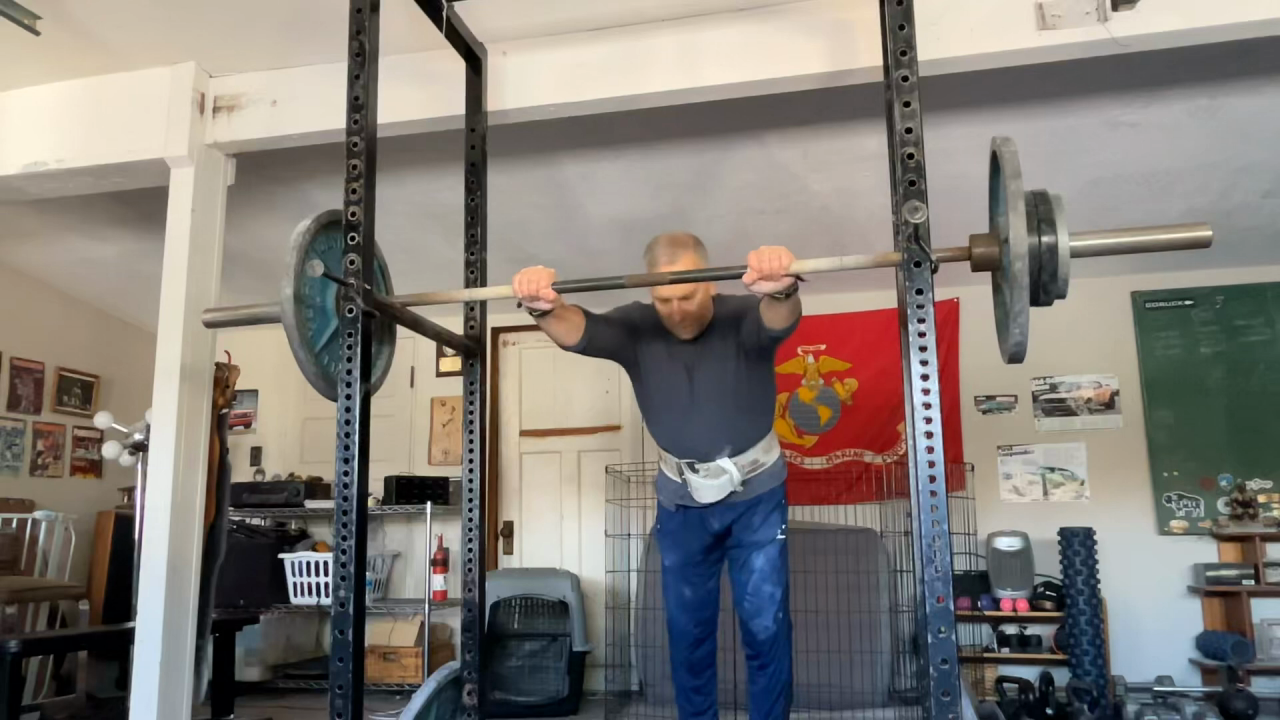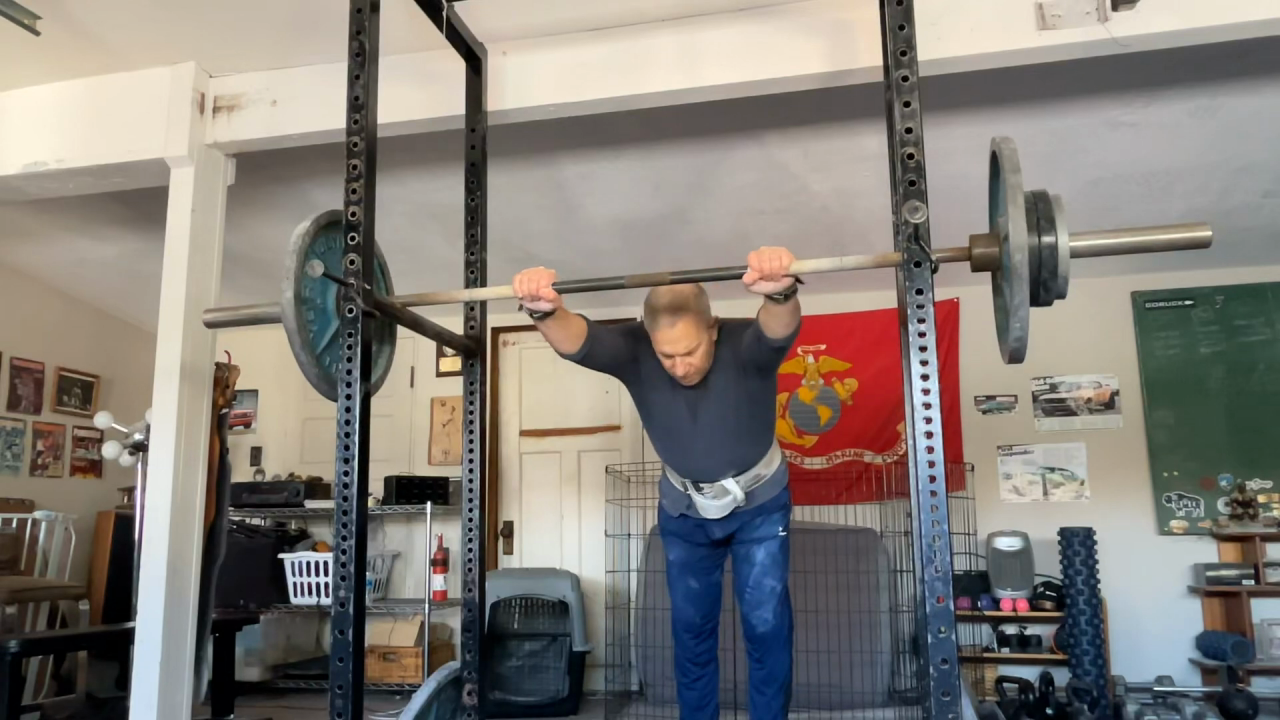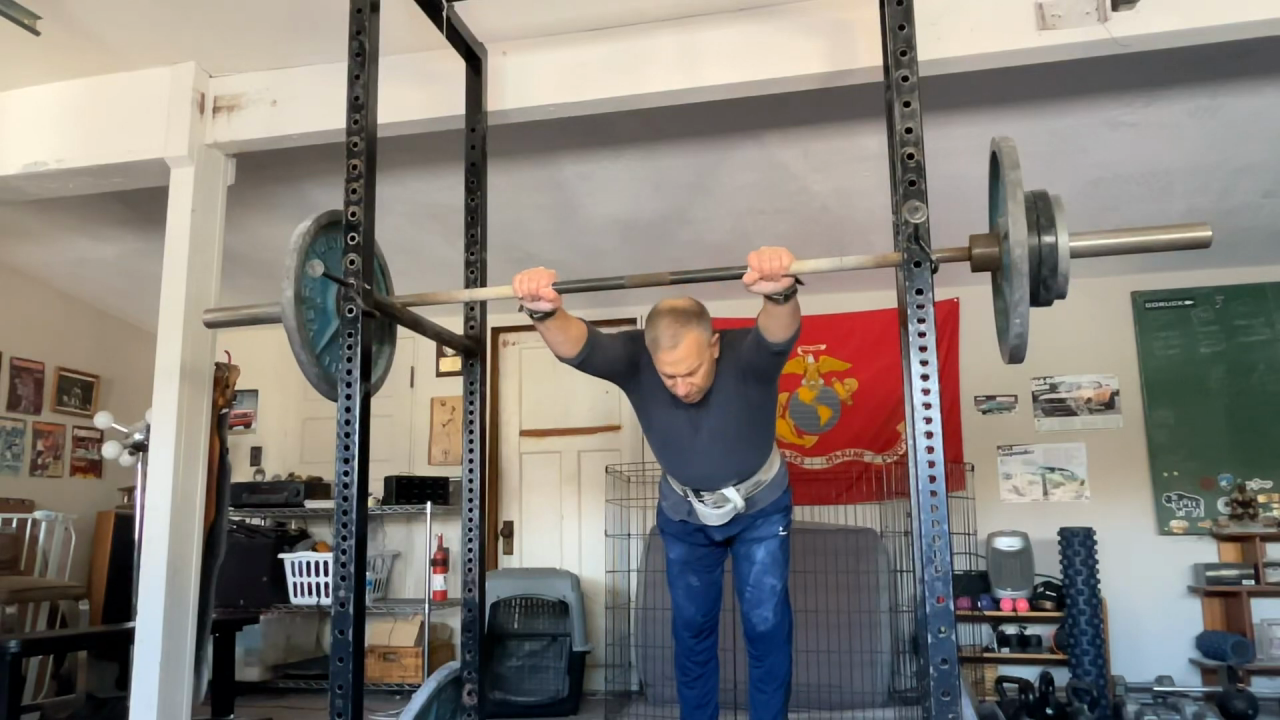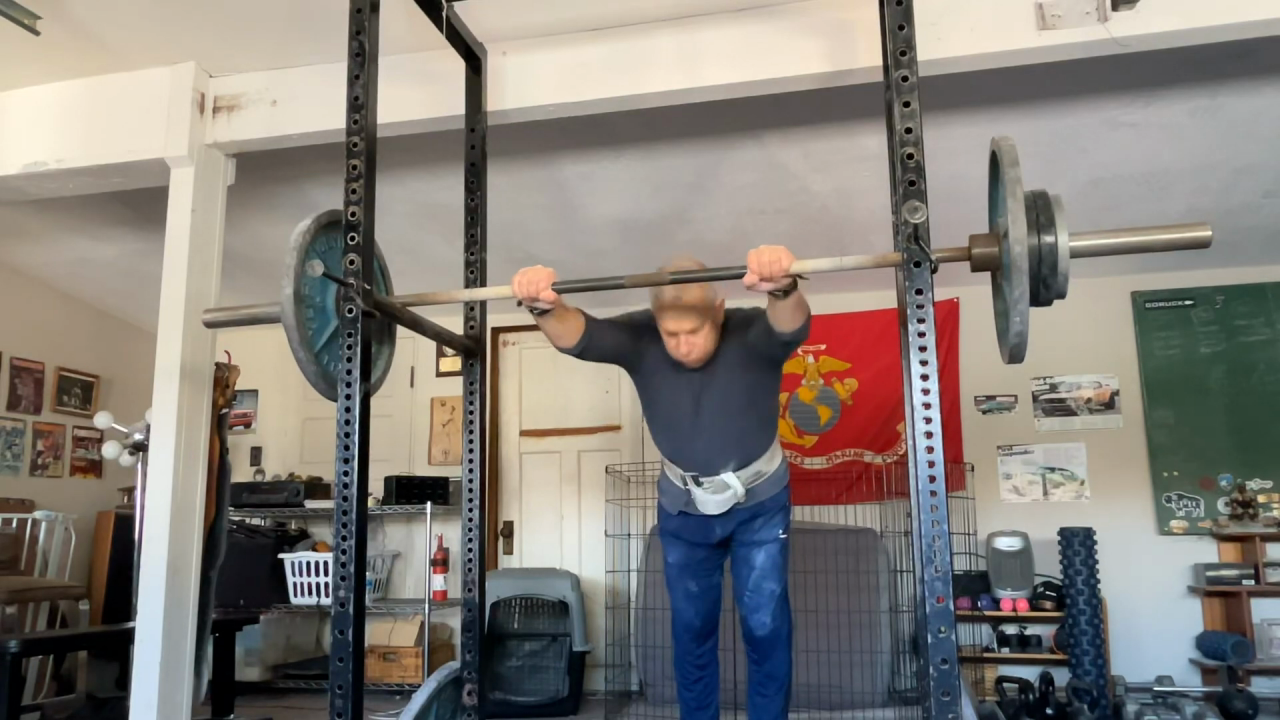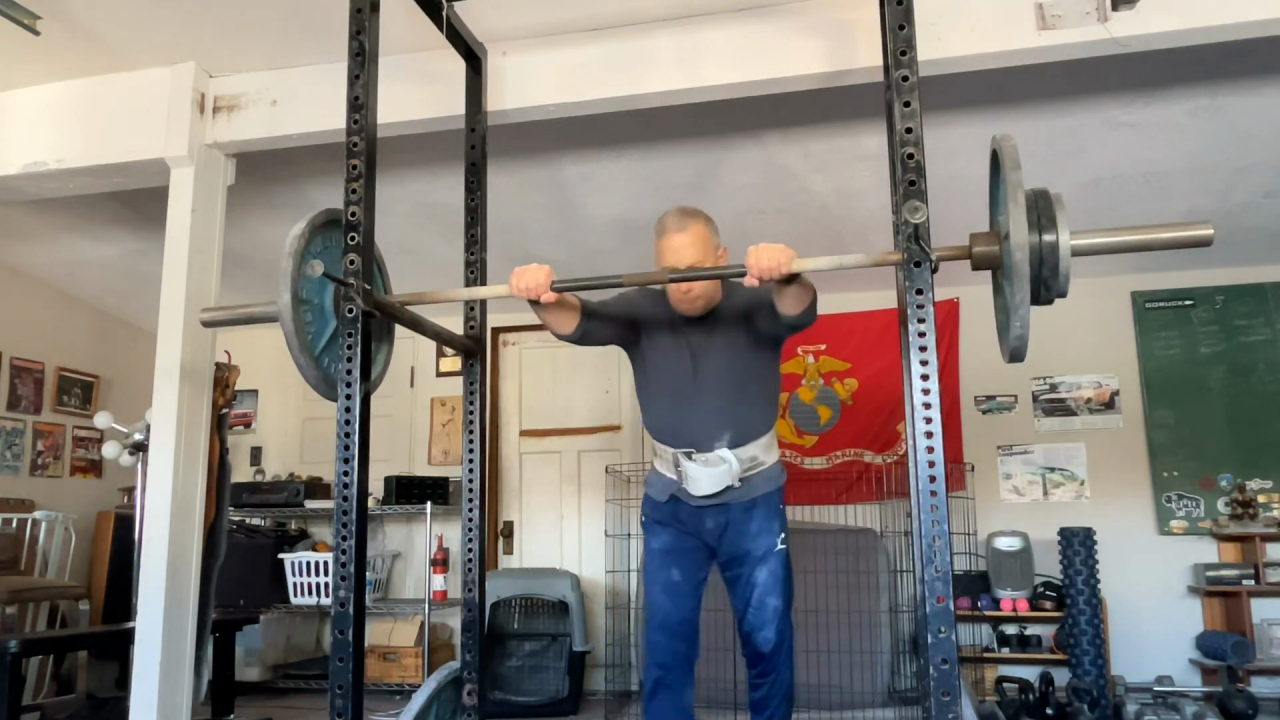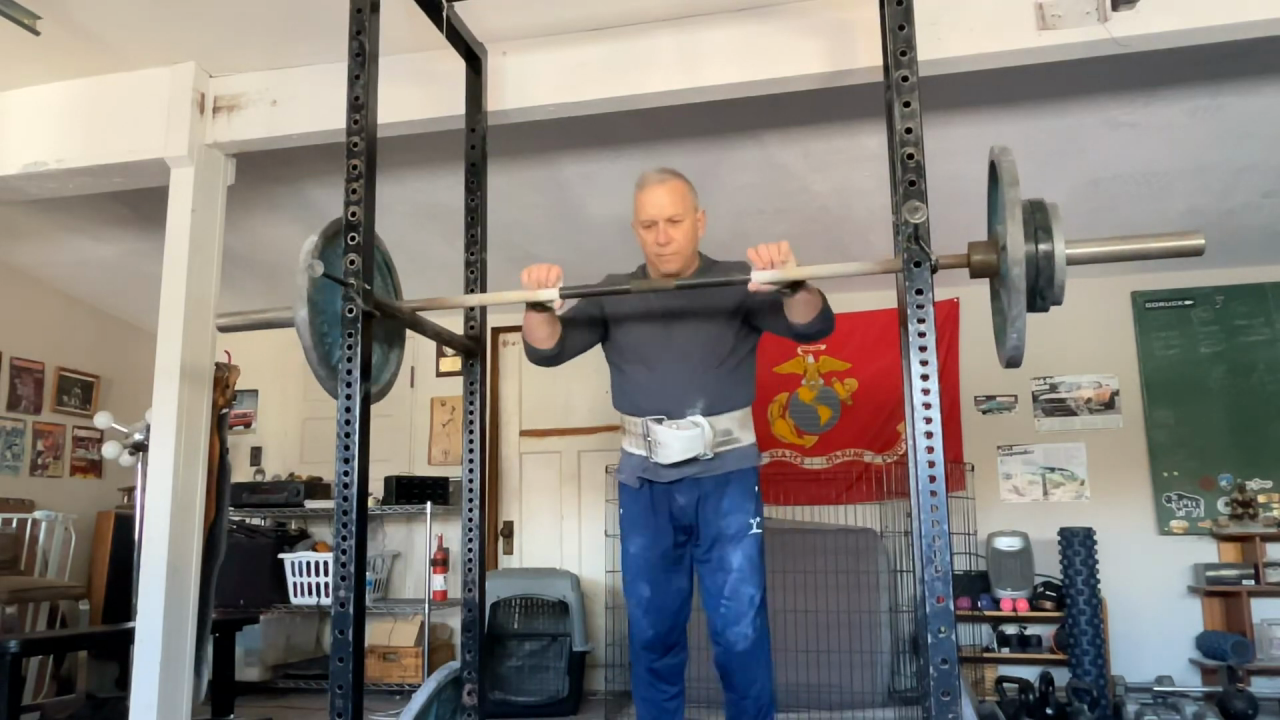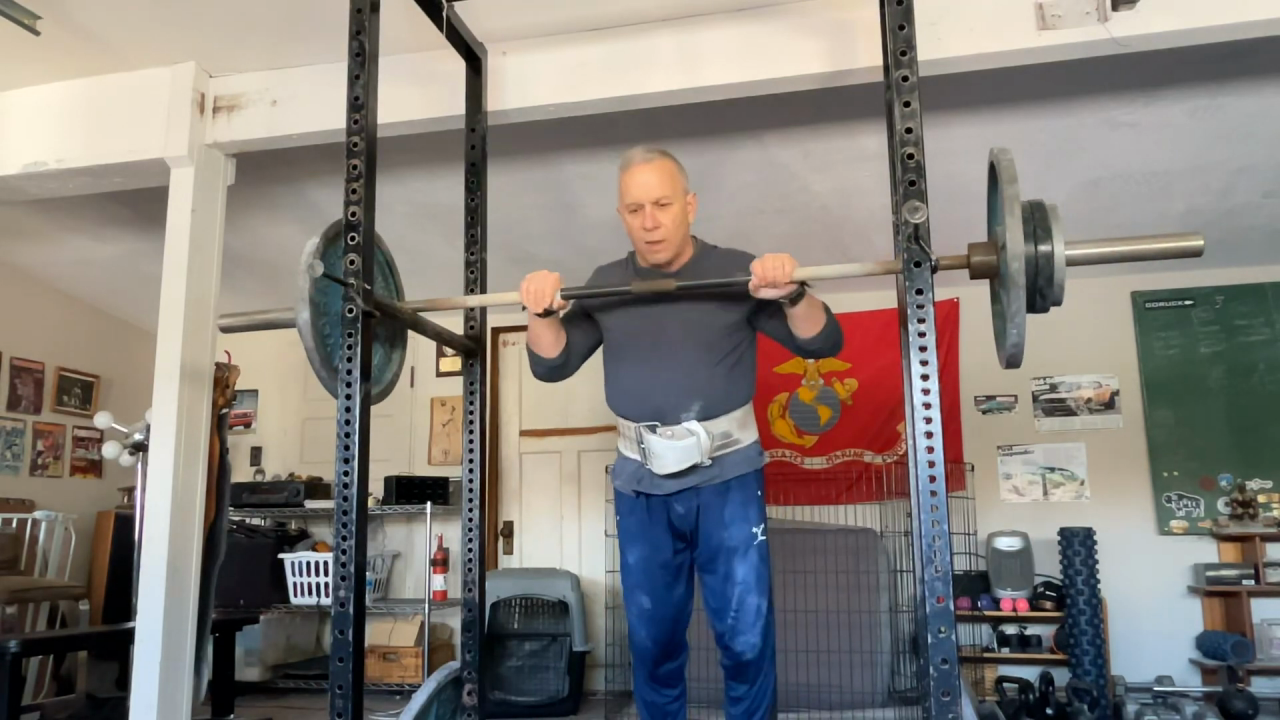
dt=0.4s
person 1, frame 1
left shoulder: (744, 317)
right shoulder: (636, 327)
left elbow: (780, 319)
right elbow: (576, 331)
left wrist: (779, 289)
right wrist: (544, 307)
left hip: (755, 496)
right hip: (681, 502)
left knee: (764, 624)
right knee: (687, 628)
person 1, frame 2
left shoulder: (747, 344)
right shoulder: (635, 350)
left elbow: (781, 327)
right elbow: (576, 340)
left wrist: (780, 292)
right wrist: (544, 311)
left hip: (759, 502)
right hip: (684, 509)
left knee: (766, 621)
right knee: (691, 625)
person 1, frame 3
left shoulder: (749, 357)
right shoulder: (634, 359)
left elbow: (781, 331)
right elbow: (575, 345)
left wrist: (779, 292)
right wrist: (544, 312)
left hip: (760, 506)
right hip: (685, 513)
left knee: (766, 620)
right knee: (691, 625)
person 1, frame 4
left shoulder: (752, 335)
right shoulder: (640, 340)
left elbow: (791, 325)
right elbow: (577, 335)
left wrist: (782, 288)
right wrist: (545, 306)
left hip: (759, 503)
right hip: (683, 507)
left knee: (764, 622)
right knee: (691, 626)
person 1, frame 5
left shoulder: (754, 305)
right shoulder: (641, 311)
left elbow: (799, 311)
right elbow: (578, 321)
left wrist: (784, 278)
right wrist: (544, 298)
left hip: (752, 498)
right hip: (671, 503)
left knee: (765, 635)
right knee: (665, 636)
person 1, frame 6
left shoulder: (736, 286)
right shoulder: (614, 295)
left elbow: (815, 324)
right elbow: (546, 350)
left wrist: (789, 284)
right wrist: (539, 304)
left hip: (724, 474)
right hip: (645, 483)
left knee: (738, 632)
right knee: (653, 635)
person 1, frame 7
left shoulder: (736, 272)
right shoulder: (606, 285)
left elbow: (823, 342)
right elbow: (551, 364)
left wrist: (791, 294)
right wrist: (541, 311)
left hip: (726, 476)
right hip: (642, 485)
left knee: (744, 636)
right knee: (651, 638)
